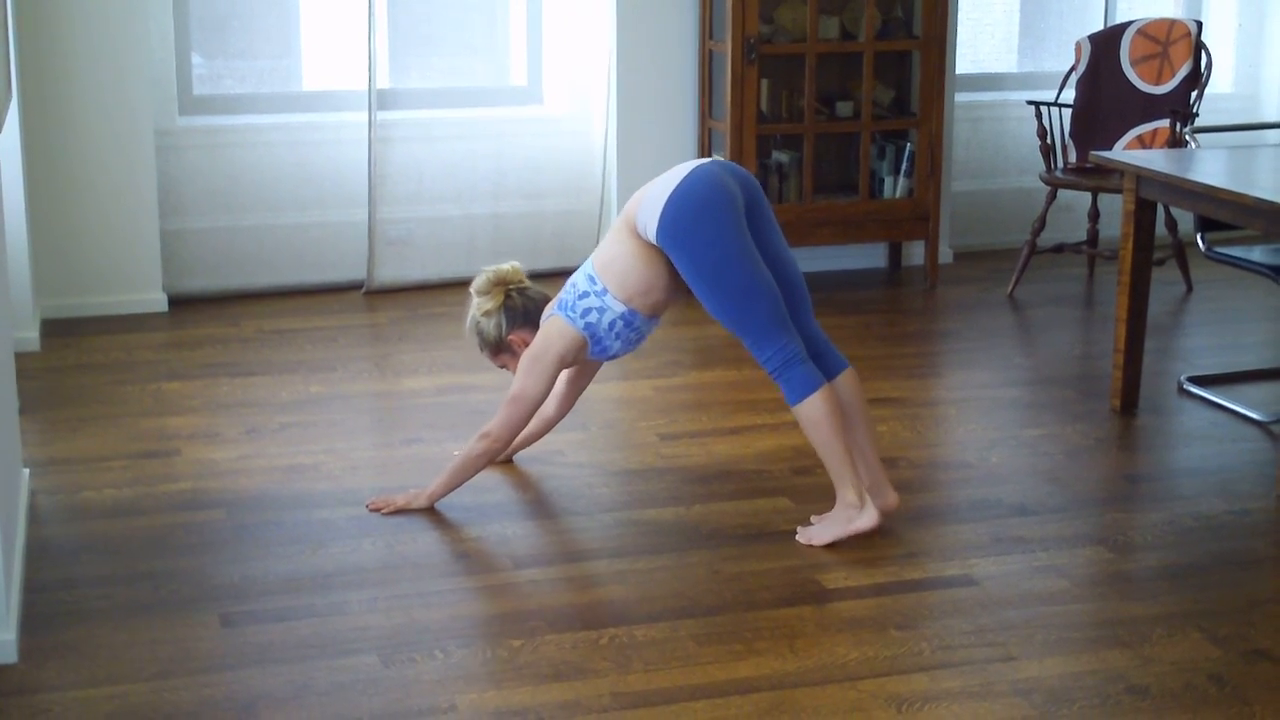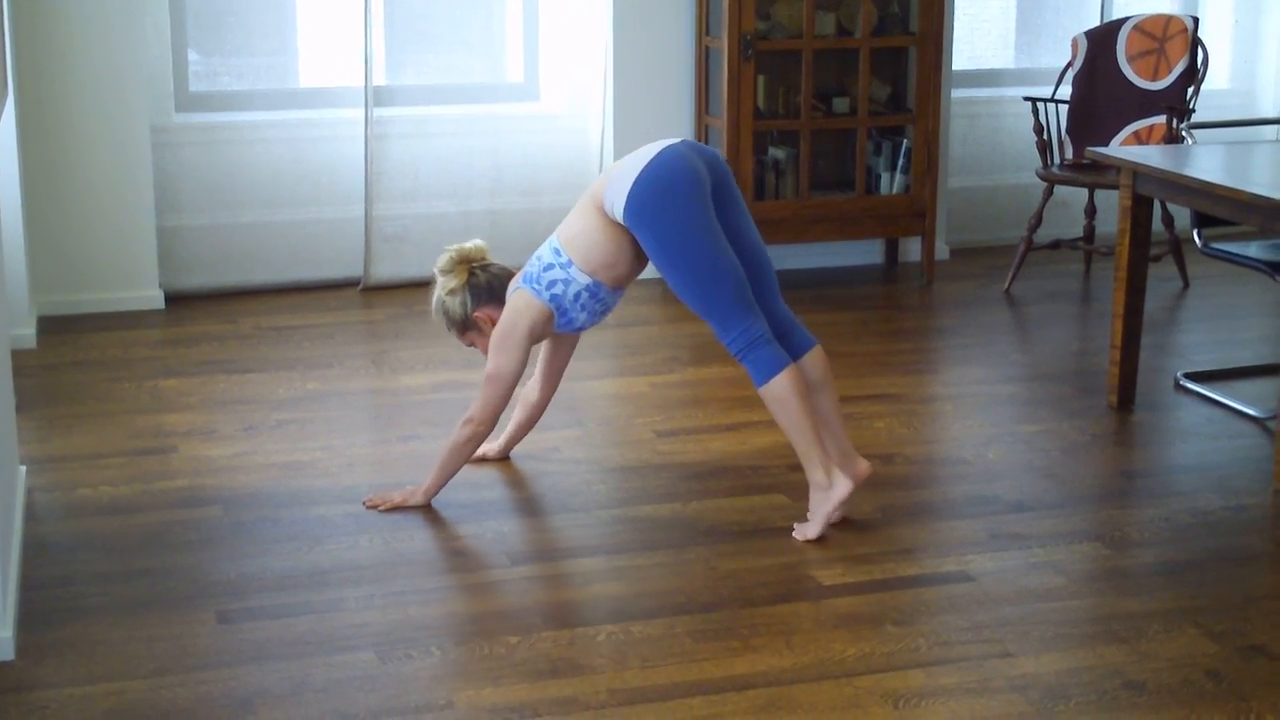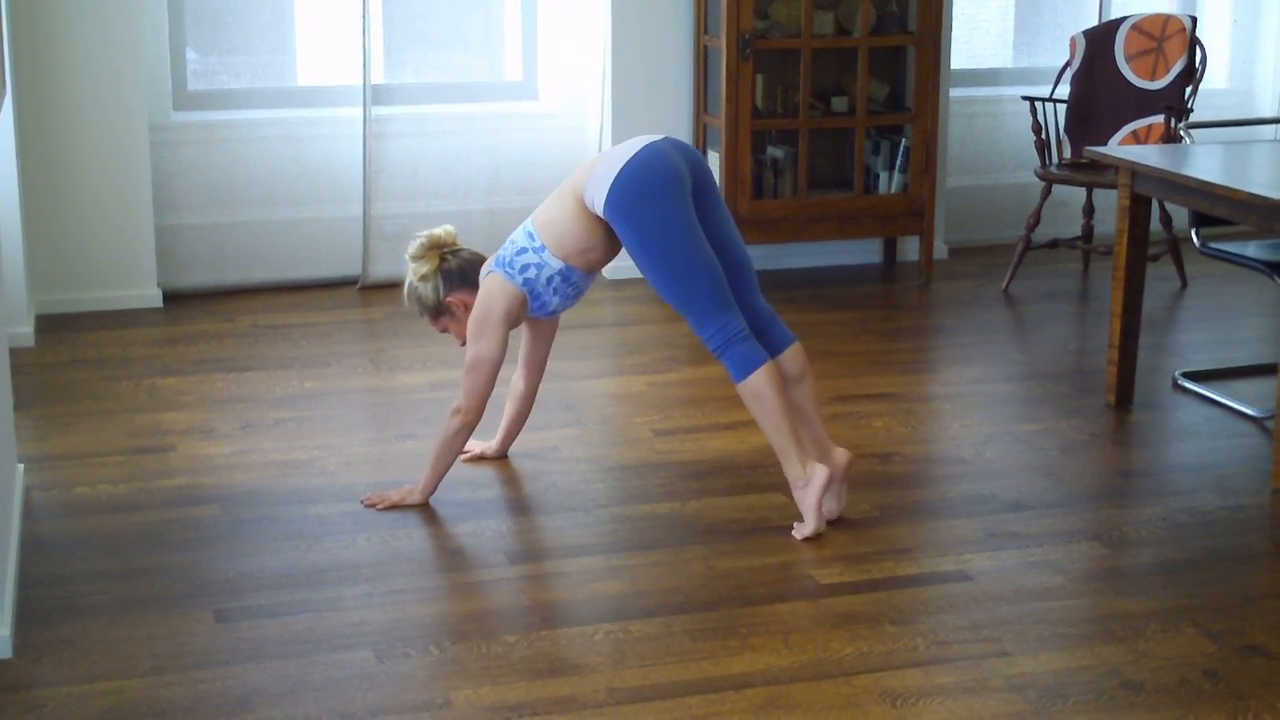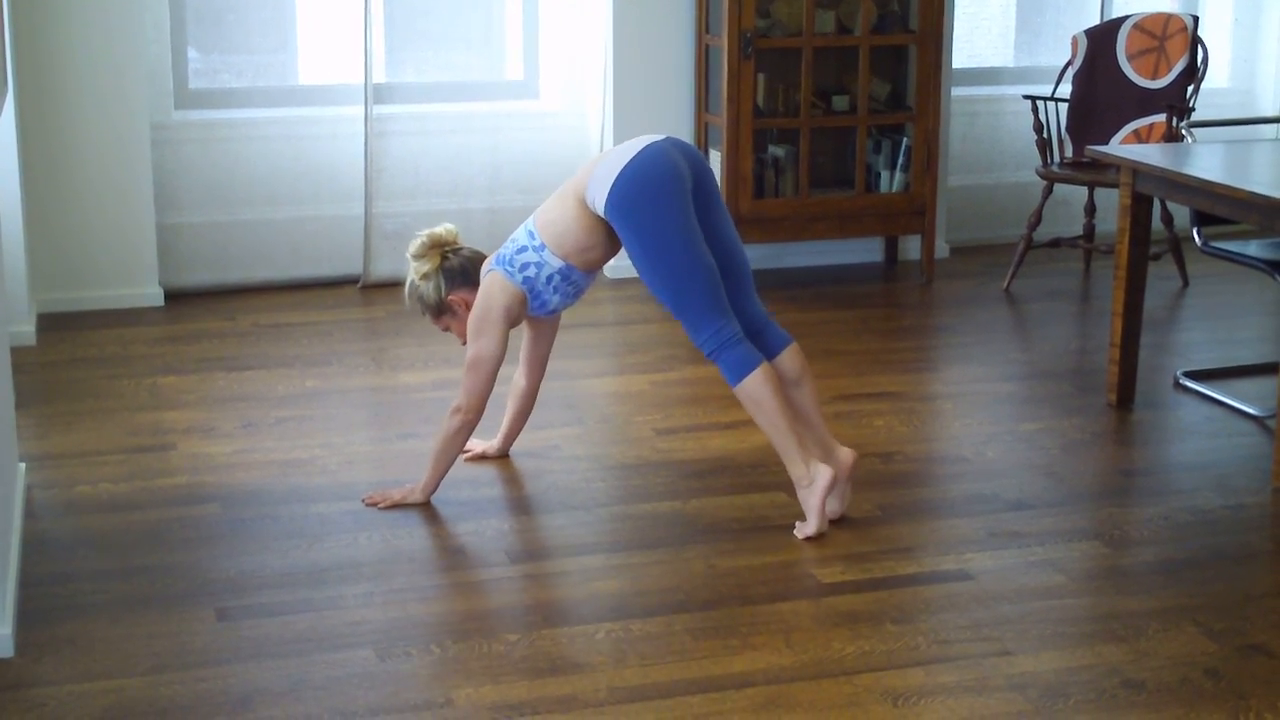
dt=0.3s
person 1, frame 1
left shoulder: (553, 337)
right shoulder: (581, 322)
left elbow: (493, 435)
right elbow: (560, 401)
left wrist: (426, 496)
right wrist: (510, 449)
left hip: (688, 210)
right hip: (716, 183)
left knee: (783, 355)
right knee: (806, 341)
left ankle: (853, 503)
right ankle: (874, 488)
person 1, frame 2
left shoulder: (517, 315)
right shoulder: (550, 301)
left elbow: (477, 421)
right elbow: (543, 383)
left wrist: (425, 491)
right wrist: (505, 445)
left hip: (657, 188)
right hip: (686, 163)
left knee: (747, 337)
right knee: (773, 320)
left ankle: (826, 479)
right ankle: (845, 459)
person 1, frame 3
left shoulder: (493, 299)
right shoulder: (526, 287)
left elbow: (464, 411)
right elbow: (528, 376)
left wrist: (422, 490)
right wrist: (500, 444)
left hip: (636, 185)
right hip: (665, 159)
left knee: (724, 332)
right knee: (752, 314)
left ankle: (804, 472)
right ankle: (823, 451)
person 1, frame 4
left shoulder: (493, 297)
right shoulder: (526, 285)
left elbow: (464, 410)
right elbow: (530, 376)
left wrist: (423, 488)
right wrist: (501, 444)
left hip: (638, 182)
right hip: (668, 159)
left knee: (718, 338)
right knee: (750, 321)
left ankle: (810, 474)
right ankle: (831, 451)
